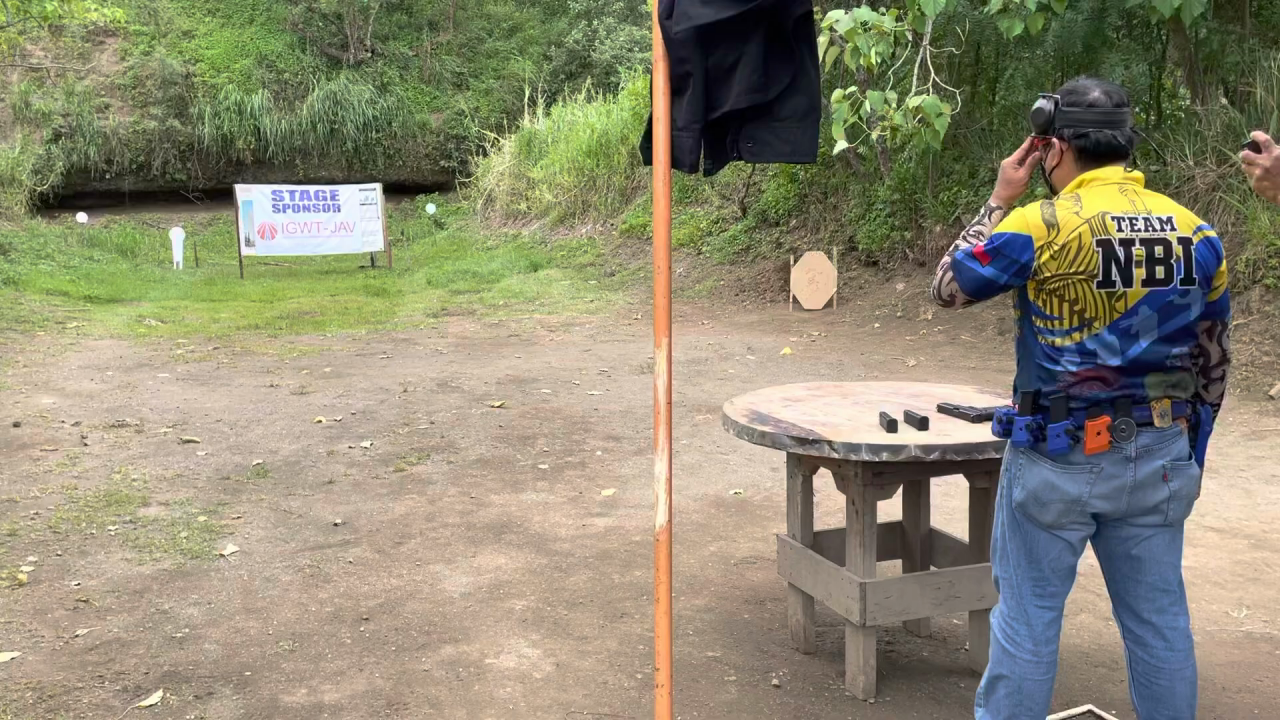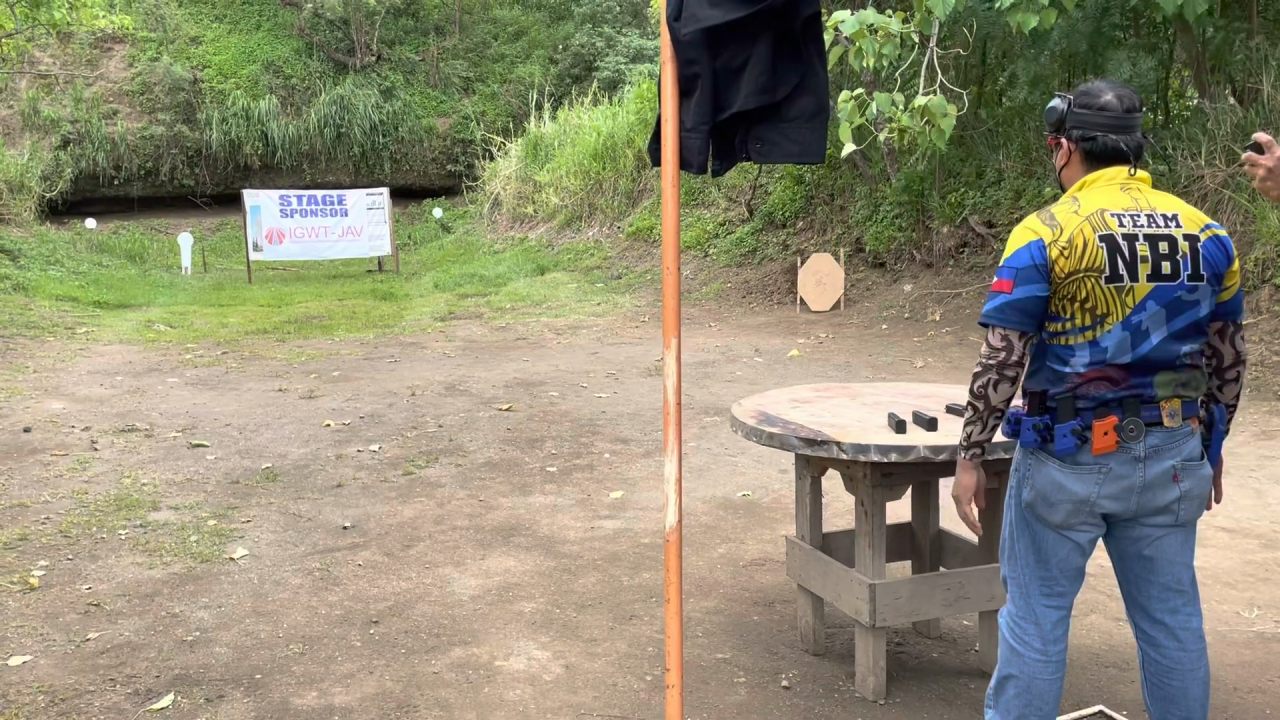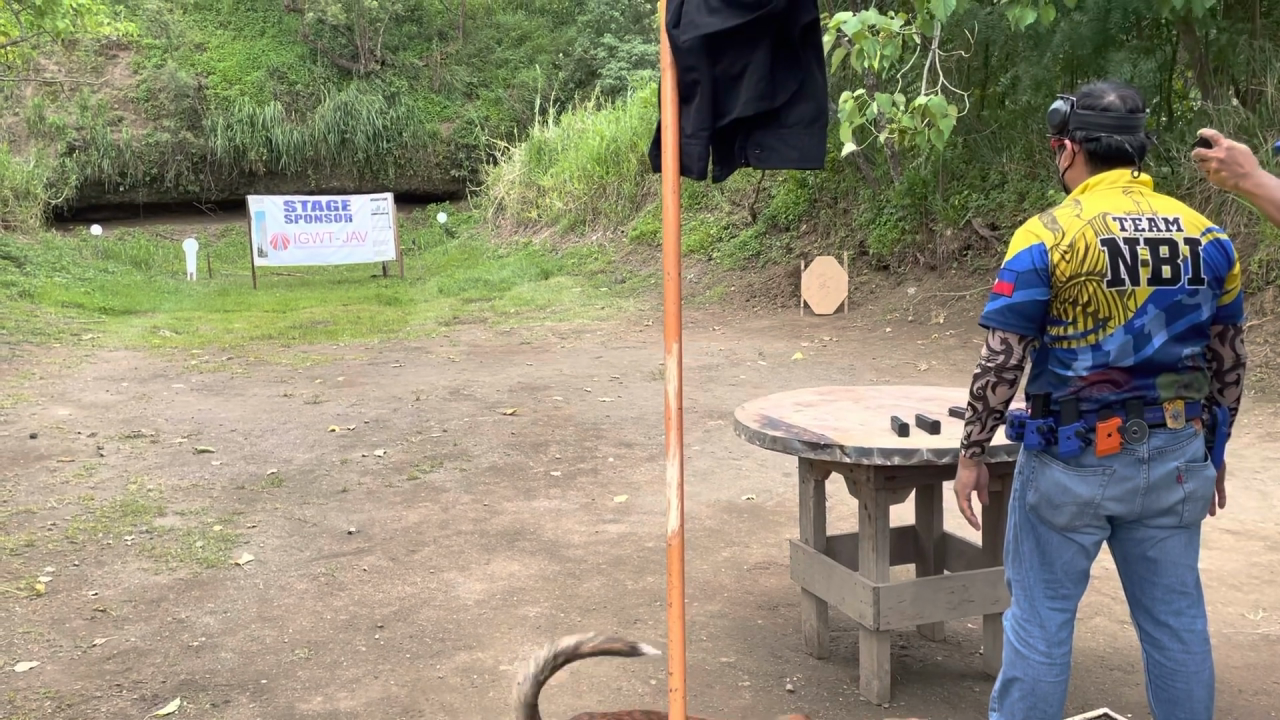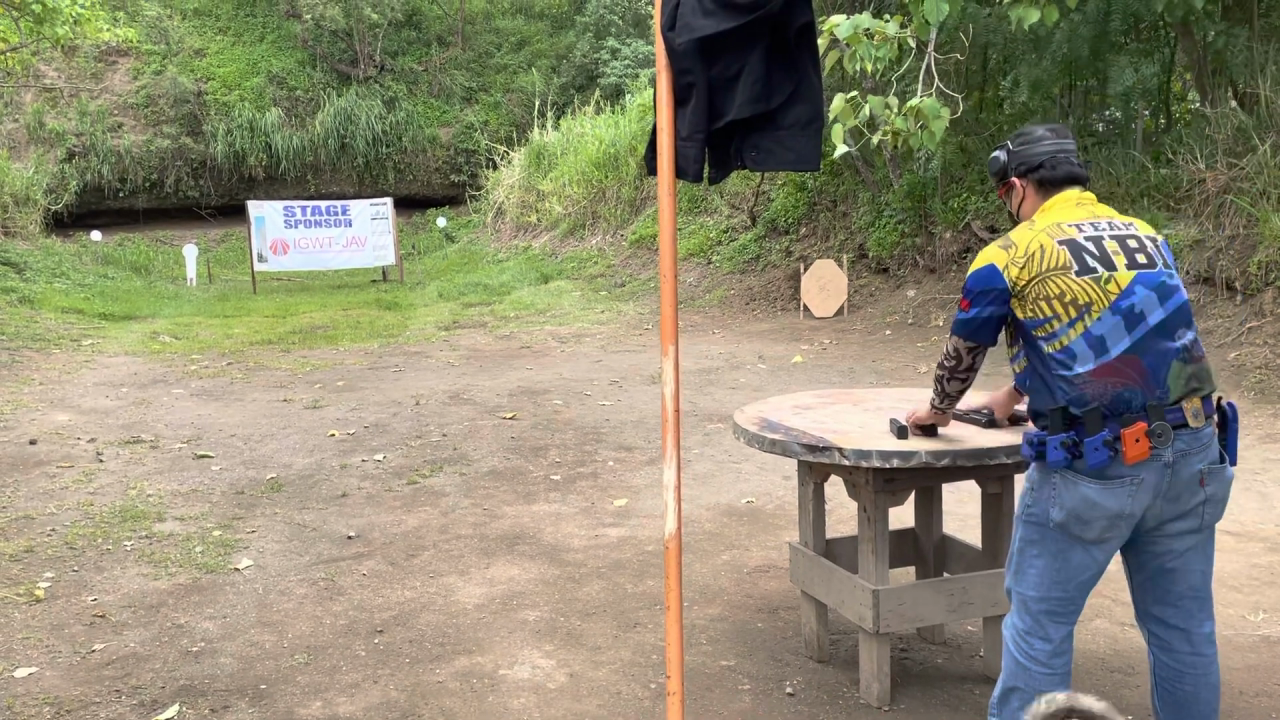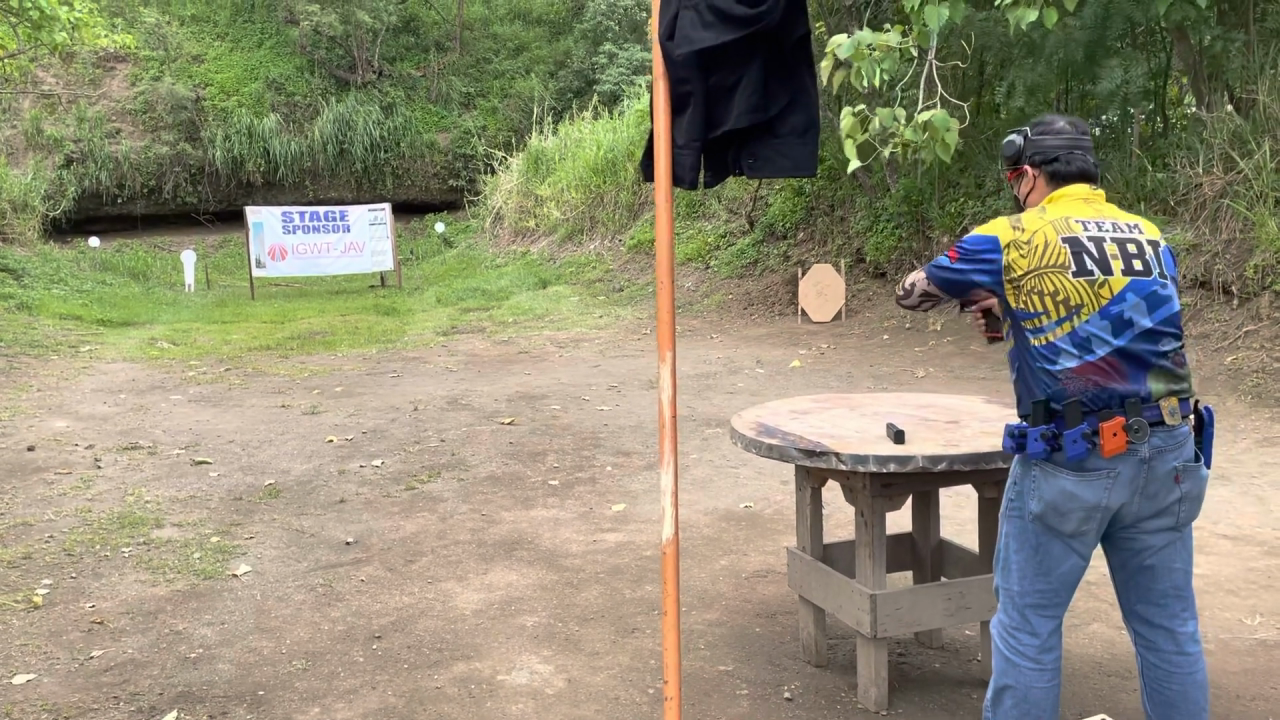
dt=1s
person 1, frame 1
left shoulder: (1038, 225)
right shoulder: (1196, 232)
left elbow: (948, 287)
right elbow: (1212, 356)
left wrist: (1000, 200)
right wrist: (1192, 442)
left hip: (1059, 457)
right hip: (1159, 454)
left knee: (1028, 614)
right knee: (1158, 615)
person 1, frame 2
left shoulder: (1046, 232)
right shoulder: (1204, 233)
left elbow: (1002, 360)
right elbow: (1228, 357)
left wrist: (970, 455)
right wrist: (1210, 444)
left hip: (1069, 458)
right hip: (1170, 455)
left knee: (1035, 614)
right knee: (1171, 615)
person 1, frame 3
left shoulder: (1047, 236)
right shoulder: (1205, 236)
left elbow: (1001, 361)
right elbow: (1228, 359)
left wrist: (971, 453)
right wrist: (1213, 449)
left hip: (1073, 460)
right hip: (1173, 457)
left knee: (1040, 616)
right knee: (1175, 617)
person 1, frame 4
left shoulder: (1007, 257)
right shoulder: (1145, 238)
left elbow: (960, 358)
left wrist: (936, 409)
left hip: (1091, 468)
right hip: (1192, 454)
left knee: (1041, 622)
right knee: (1184, 624)
person 1, frame 5
left shoulder: (1010, 239)
right shoulder: (1148, 234)
left elbow: (912, 292)
left wrist: (965, 285)
left hip: (1072, 461)
right hip: (1166, 452)
left knee: (1028, 621)
right knee: (1168, 623)
